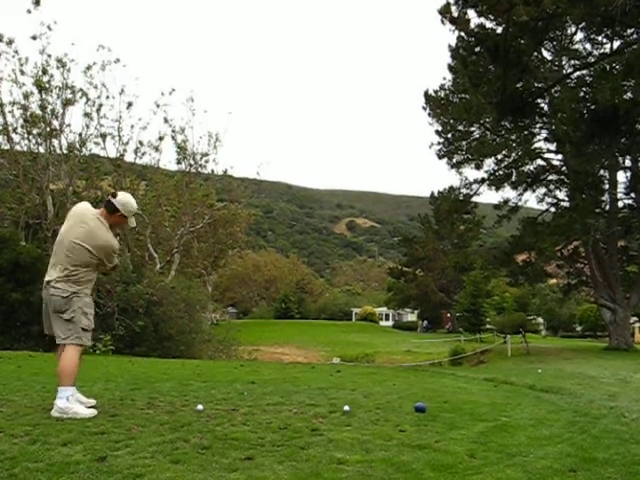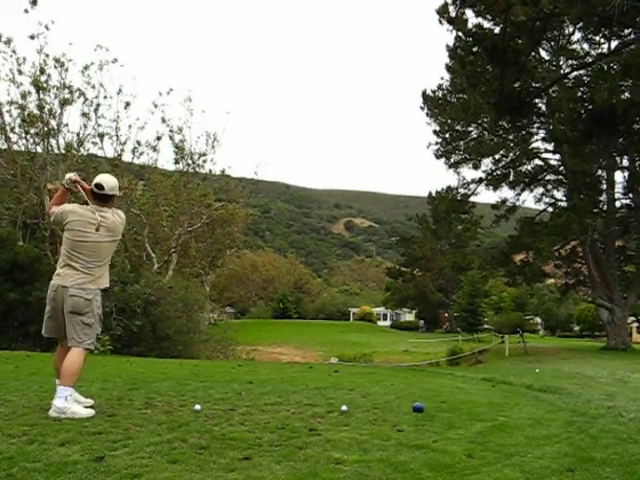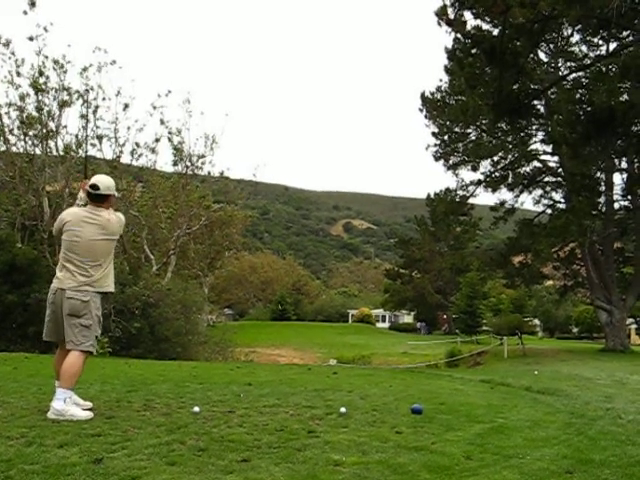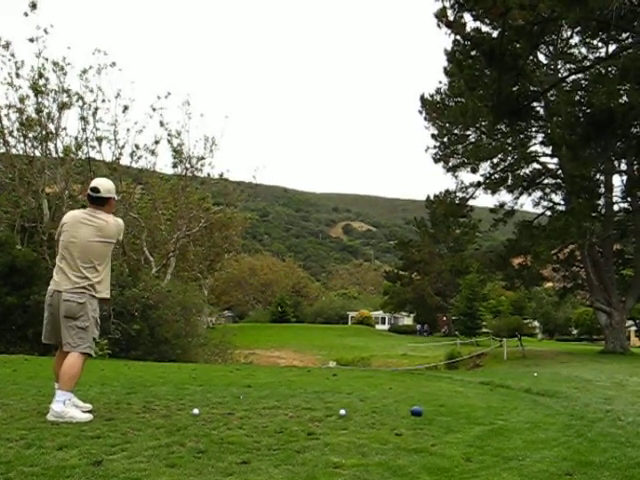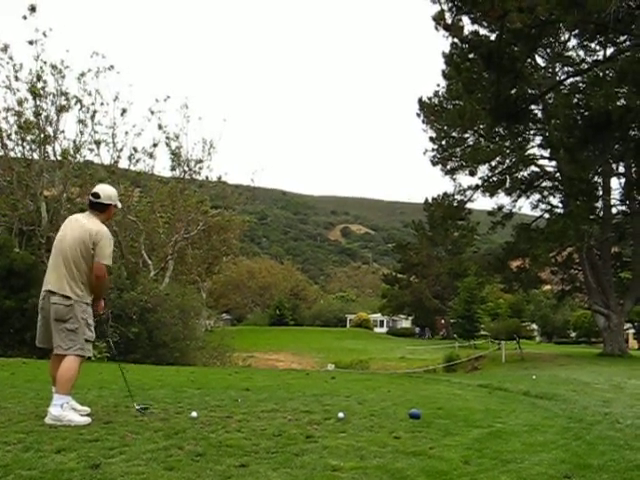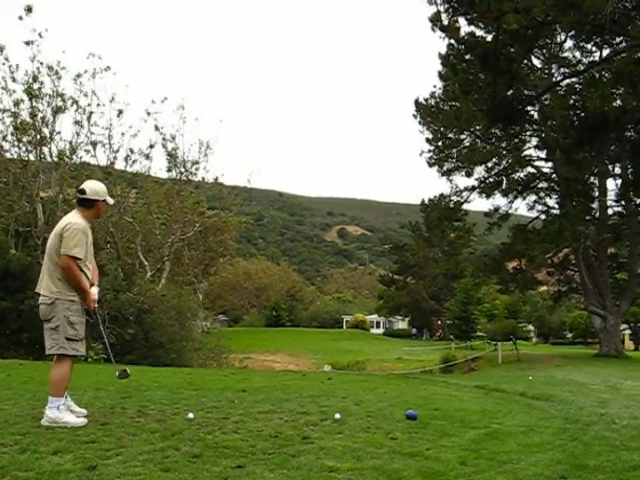
dt=0.5s
person 1, frame 1
left shoulder: (81, 209)
right shoulder: (108, 242)
right elbow: (108, 268)
right wrist: (108, 262)
left hip: (54, 287)
right hip: (72, 294)
left knee: (66, 343)
right knee: (74, 344)
left ankle: (67, 392)
right ankle: (64, 403)
person 1, frame 2
left shoulder: (73, 212)
right shoulder: (118, 220)
left elbow: (52, 209)
right elbow: (105, 207)
left wrist: (66, 186)
right wrist: (84, 186)
left hip: (59, 286)
right hip: (84, 292)
left knee: (64, 342)
right knee: (79, 345)
left ankle: (65, 393)
right ankle: (62, 402)
person 1, frame 3
left shoulder: (71, 215)
right shoulder: (116, 221)
left elbow: (56, 229)
left wrist: (80, 201)
right wrist: (91, 196)
left hip: (60, 289)
right hip: (83, 294)
left knee: (64, 345)
right knee: (79, 348)
left ankle: (64, 395)
right ankle: (60, 404)
person 1, frame 4
left shoulder: (70, 217)
right shoulder: (115, 225)
left hip: (57, 291)
right hip: (82, 296)
left knee: (64, 347)
right knee: (78, 350)
left ankle: (63, 397)
right ankle: (60, 406)
person 1, frame 5
left shoulder: (72, 220)
right shoulder: (102, 233)
right elbow: (99, 272)
left wrist: (93, 292)
right wrist: (99, 298)
left hip: (50, 293)
right hip: (72, 299)
left knee: (59, 351)
right knee: (74, 353)
left ankle: (61, 400)
right ankle: (58, 409)
person 1, frame 6
left shoulder: (77, 223)
right shoulder: (76, 226)
left elbow: (88, 260)
right elbow: (67, 264)
left wrist: (93, 287)
right wrist: (86, 292)
left hip: (62, 297)
right hip: (62, 299)
left knee: (63, 353)
right knee: (64, 354)
left ankle: (62, 402)
right ankle: (54, 411)
